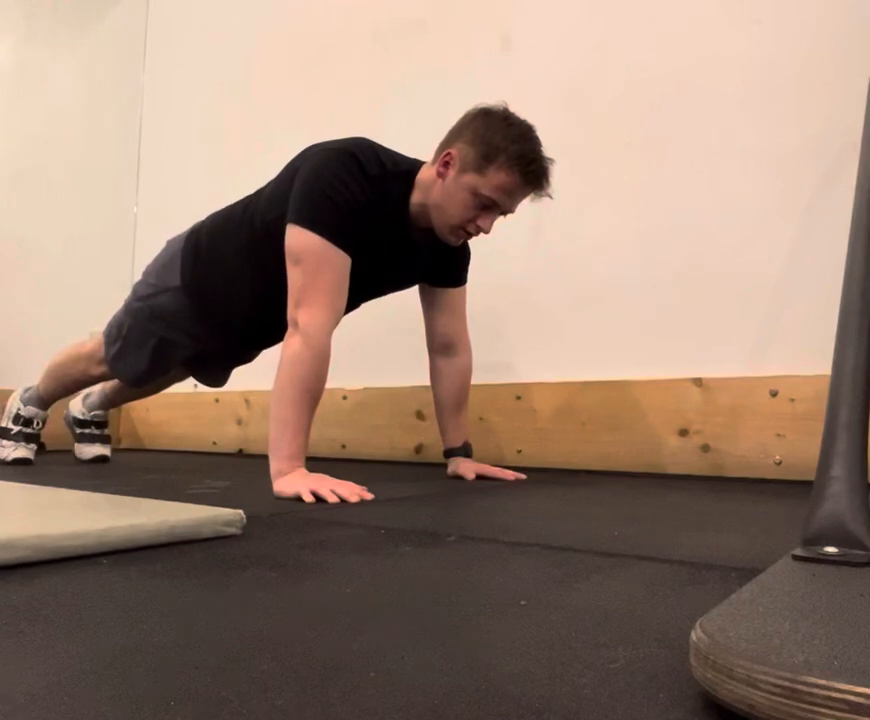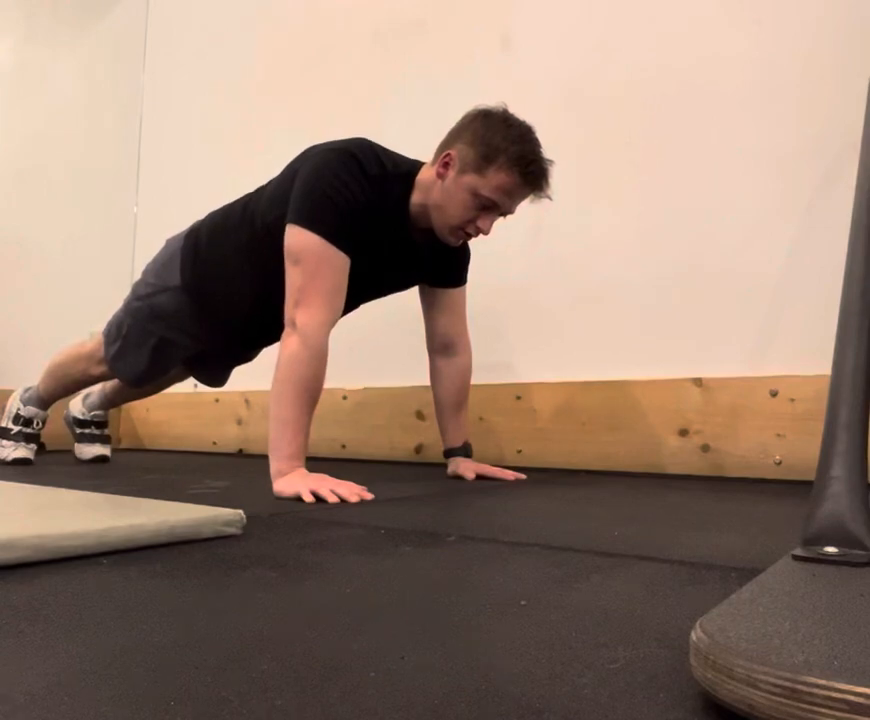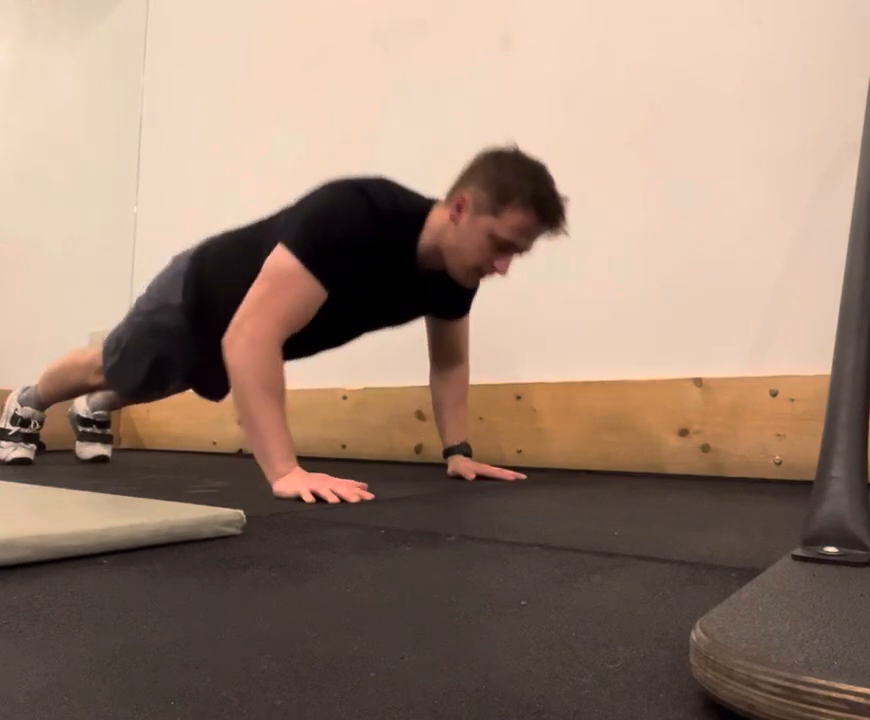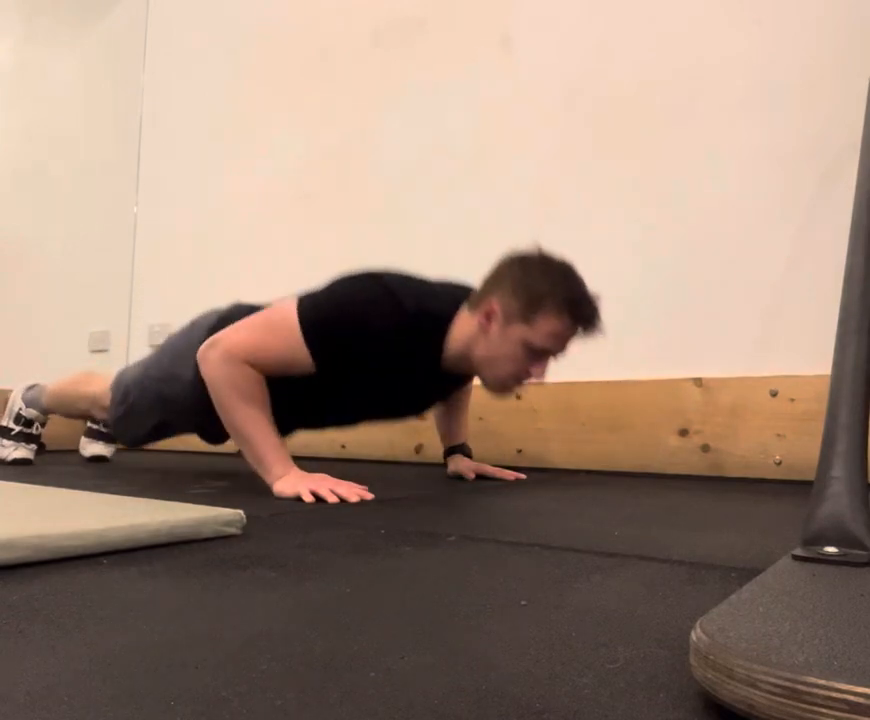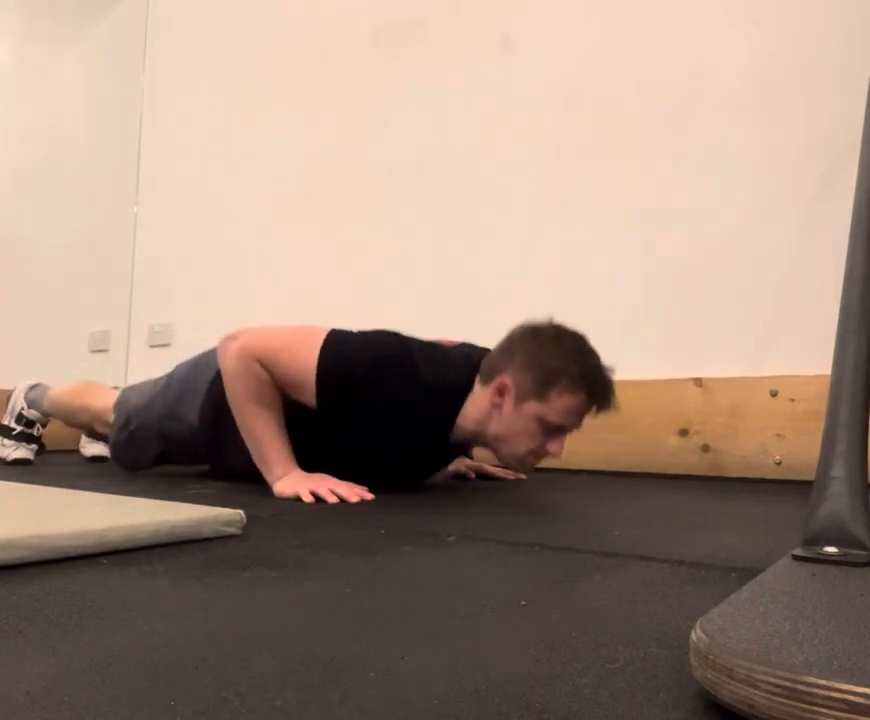
dt=0.2s
person 1, frame 1
left shoulder: (446, 239)
right shoulder: (343, 176)
left elbow: (449, 347)
right elbow: (309, 328)
left wrist: (458, 452)
right wrist: (287, 469)
left hip: (245, 323)
right hip: (194, 281)
left knee: (156, 378)
right knee: (111, 359)
left ankle: (90, 411)
person 1, frame 2
left shoulder: (447, 238)
right shoulder: (344, 178)
left elbow: (449, 347)
right elbow: (306, 327)
left wrist: (458, 451)
right wrist: (287, 468)
left hip: (244, 322)
right hip: (193, 280)
left knee: (156, 378)
right knee: (109, 359)
left ankle: (91, 411)
person 1, frame 3
left shoulder: (455, 267)
right shoulder: (354, 220)
left elbow: (450, 361)
right elbow: (249, 337)
left wrist: (457, 451)
right wrist: (283, 471)
left hip: (245, 331)
right hip: (195, 301)
left knee: (151, 388)
right knee: (108, 370)
left ankle: (93, 413)
person 1, frame 4
left shoulder: (469, 334)
right shoulder: (378, 318)
right elbow: (223, 355)
left wrist: (458, 452)
right wrist: (282, 472)
left hip: (258, 374)
right hip: (215, 361)
right knee: (118, 406)
left ankle: (100, 422)
person 1, frame 5
left shoulder: (474, 378)
right shoulder: (394, 380)
right elbow: (241, 349)
left wrist: (460, 455)
right wrist: (284, 473)
left hip: (271, 397)
right hip: (216, 403)
right knee: (121, 421)
